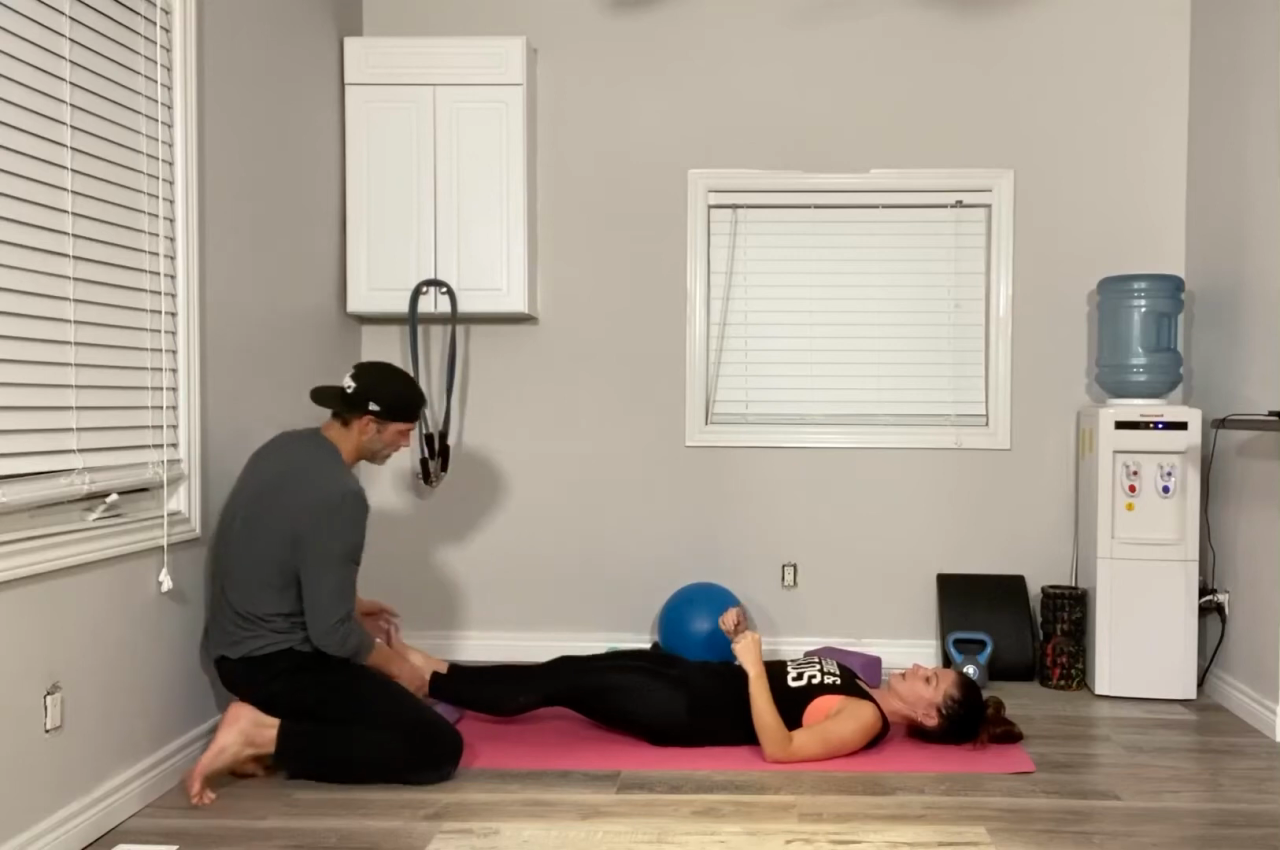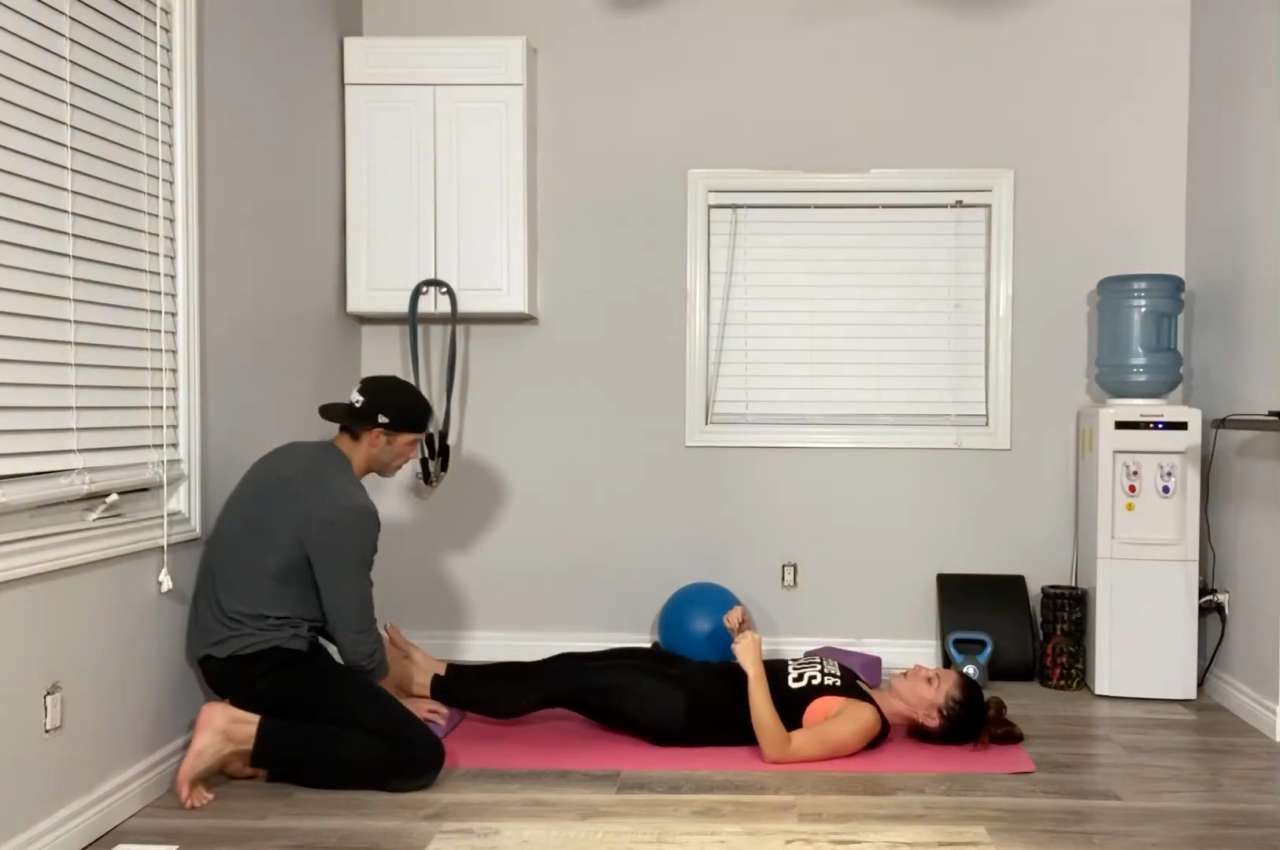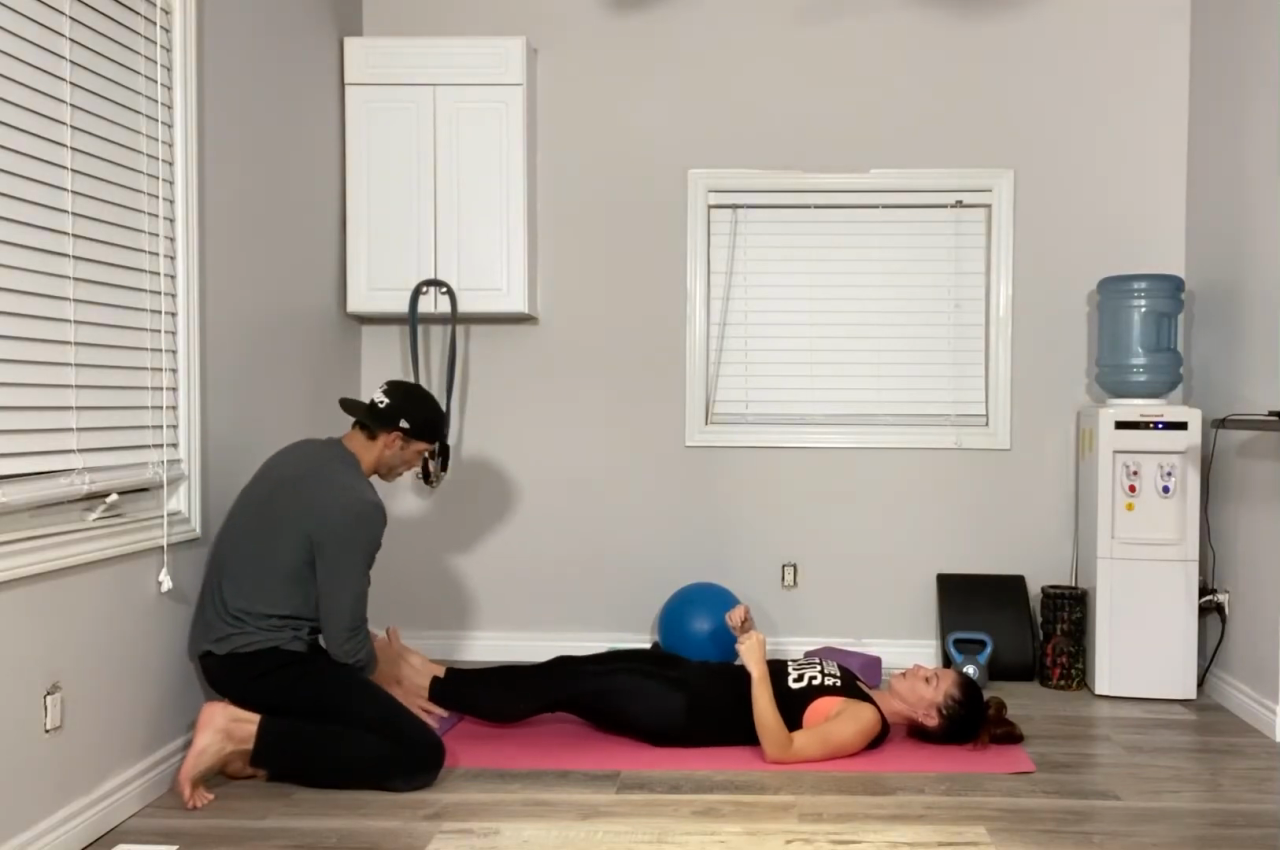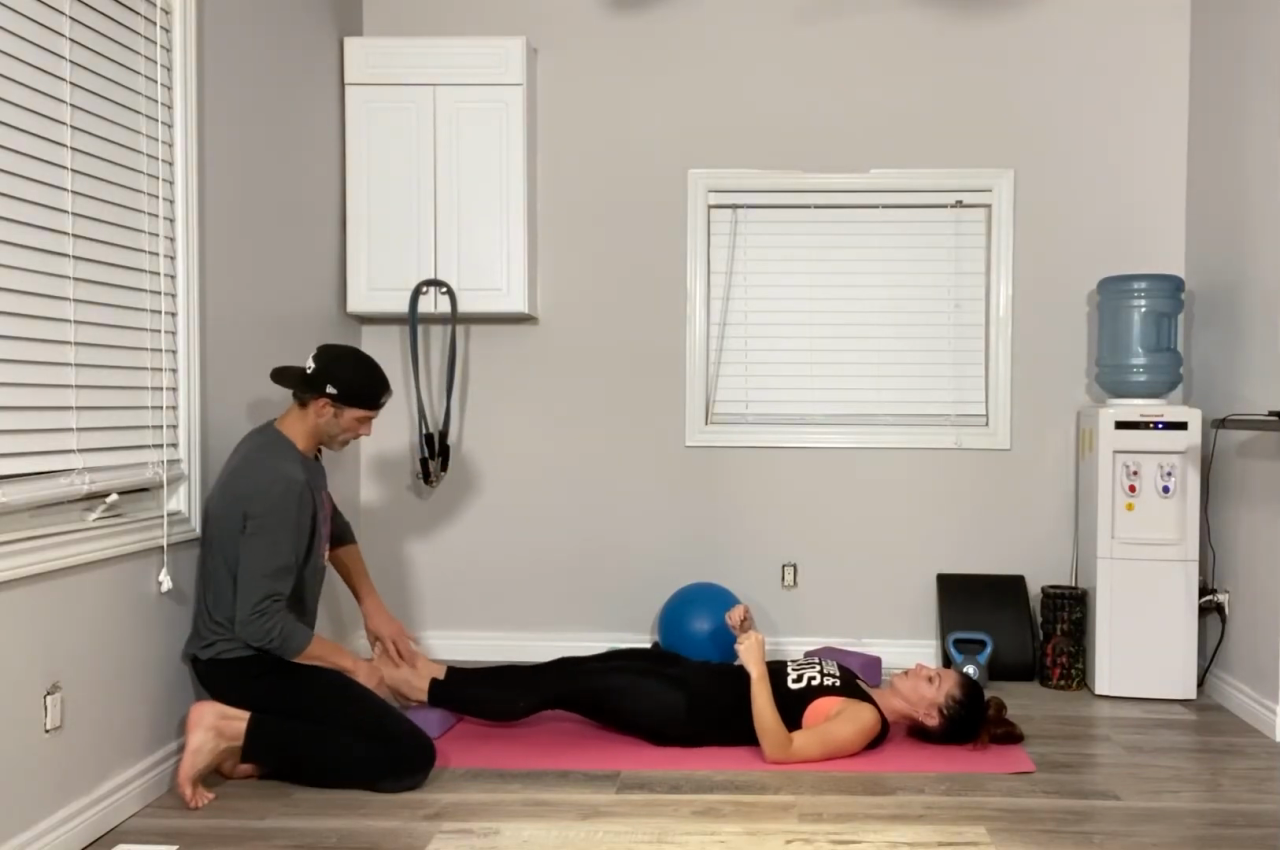
dt=1s
person 1, frame 1
left shoulder: (866, 721)
right shoulder: (860, 688)
left elbow: (778, 746)
left wrist: (752, 665)
right wrist: (743, 638)
left hip: (699, 713)
right hip: (704, 677)
left knee: (568, 685)
right knee: (572, 668)
left ankle: (429, 683)
right ankle: (439, 670)
person 1, frame 2
left shoulder: (865, 723)
right shoulder: (862, 689)
left elbow: (776, 747)
left wrist: (751, 666)
right wrist: (747, 637)
left hip: (699, 714)
right hip: (702, 677)
left knee: (569, 684)
right knee: (572, 666)
left ankle: (428, 686)
right ankle: (437, 670)
person 1, frame 3
left shoulder: (865, 723)
right shoulder: (863, 688)
left elbow: (779, 747)
left wrist: (756, 665)
right wrist: (752, 637)
left hip: (702, 713)
right hip: (707, 677)
left knee: (572, 690)
right knee: (570, 669)
left ankle: (431, 689)
right ankle: (441, 676)
person 1, frame 4
left shoulder: (866, 722)
right shoulder: (862, 689)
left elbow: (778, 748)
left wrist: (754, 667)
right wrist: (749, 637)
left hip: (699, 712)
right hip: (707, 678)
left knee: (569, 687)
right knee: (573, 668)
left ankle: (429, 689)
right ankle: (440, 675)
person 2, frame 1
left shoulder: (285, 447)
right shoulder: (338, 495)
right elbow: (332, 633)
left wrist: (351, 607)
right wrist: (393, 665)
left hip: (237, 649)
right hip: (277, 659)
left knee: (373, 706)
right knee: (438, 749)
left ankle: (266, 712)
right ankle: (263, 736)
person 2, frame 2
left shoulder: (296, 459)
right shoulder: (346, 508)
right elbow: (355, 635)
left wrist: (396, 664)
right wrist: (397, 699)
left hip: (225, 648)
right hip: (260, 657)
left knee: (365, 718)
right knee: (419, 756)
left ankle: (250, 715)
right ankle: (242, 734)
person 2, frame 3
left shoulder: (303, 456)
right shoulder: (356, 505)
right elbow: (345, 639)
left wrist: (386, 654)
right wrist: (390, 689)
left hip: (224, 646)
right hip: (260, 657)
left knee: (366, 718)
right knee: (420, 755)
left ankle: (250, 716)
right ankle: (243, 734)
person 2, frame 4
left shoulder: (277, 445)
right shoulder: (280, 482)
left elbow: (335, 531)
right elbow: (260, 622)
left wrist: (372, 605)
right wrist: (353, 665)
left hip: (251, 653)
right hip: (247, 662)
left knee: (370, 720)
right knee: (410, 756)
left ankle: (249, 742)
right ankle: (235, 730)
